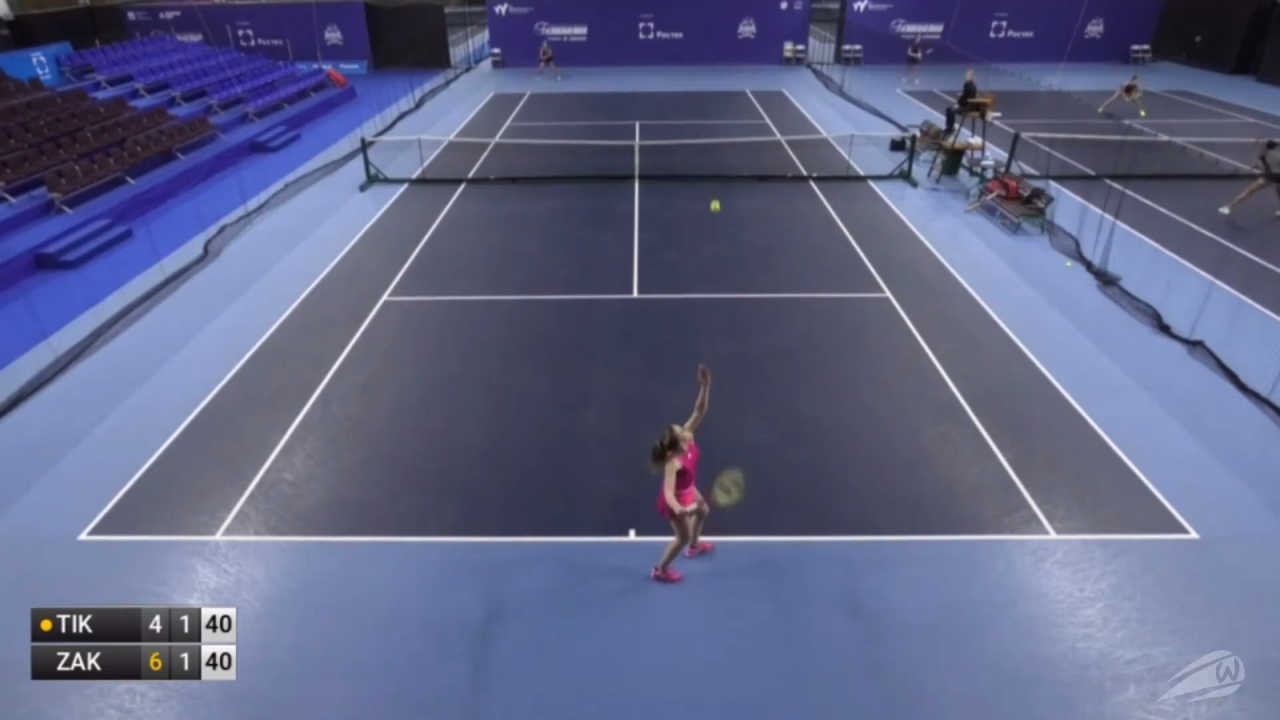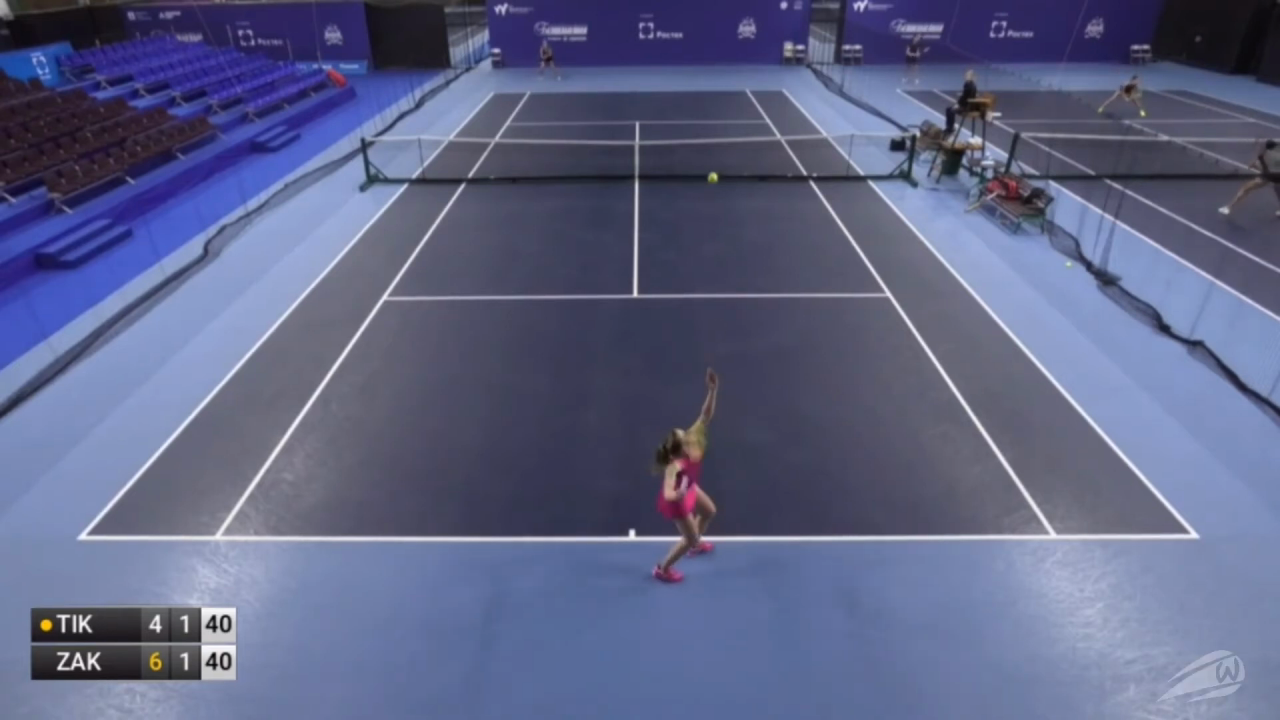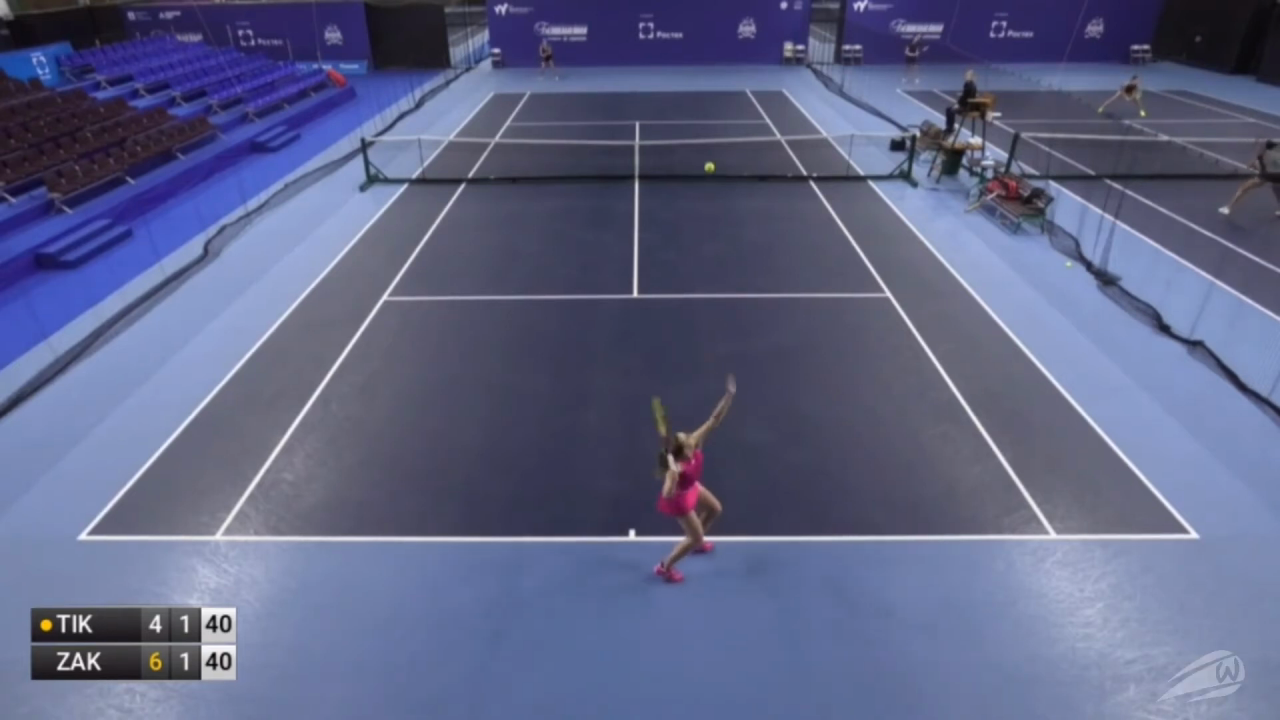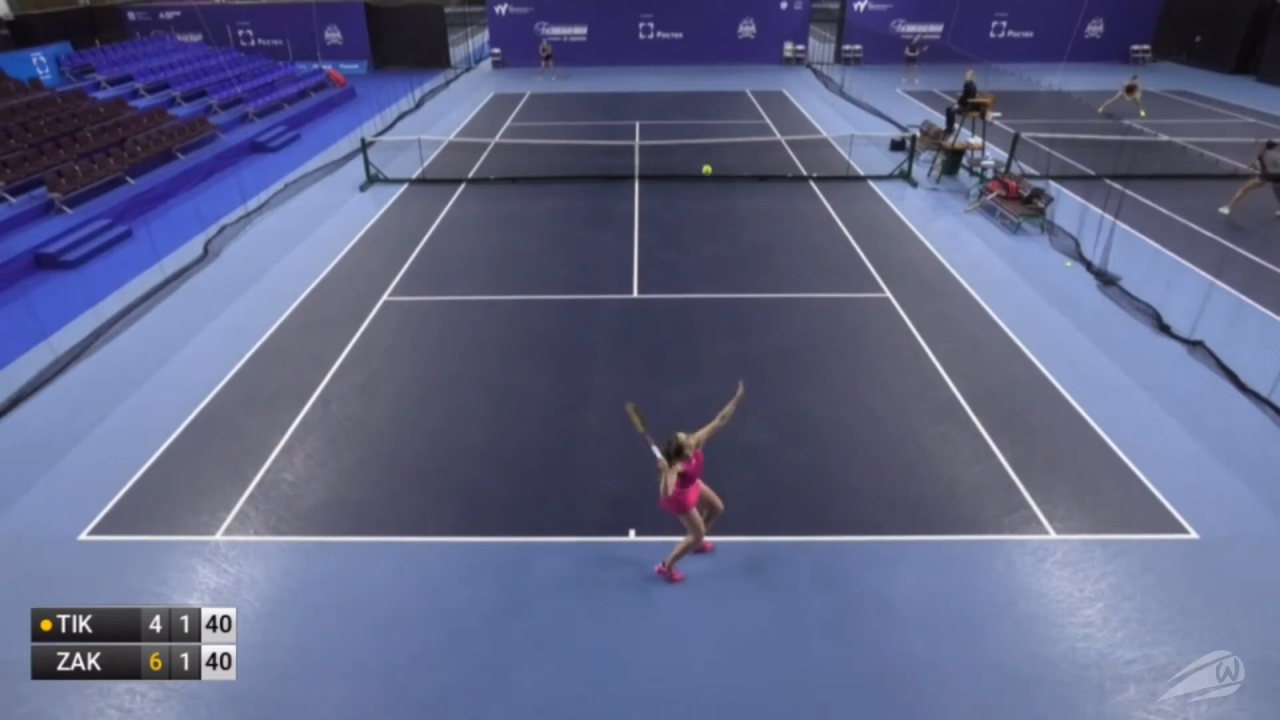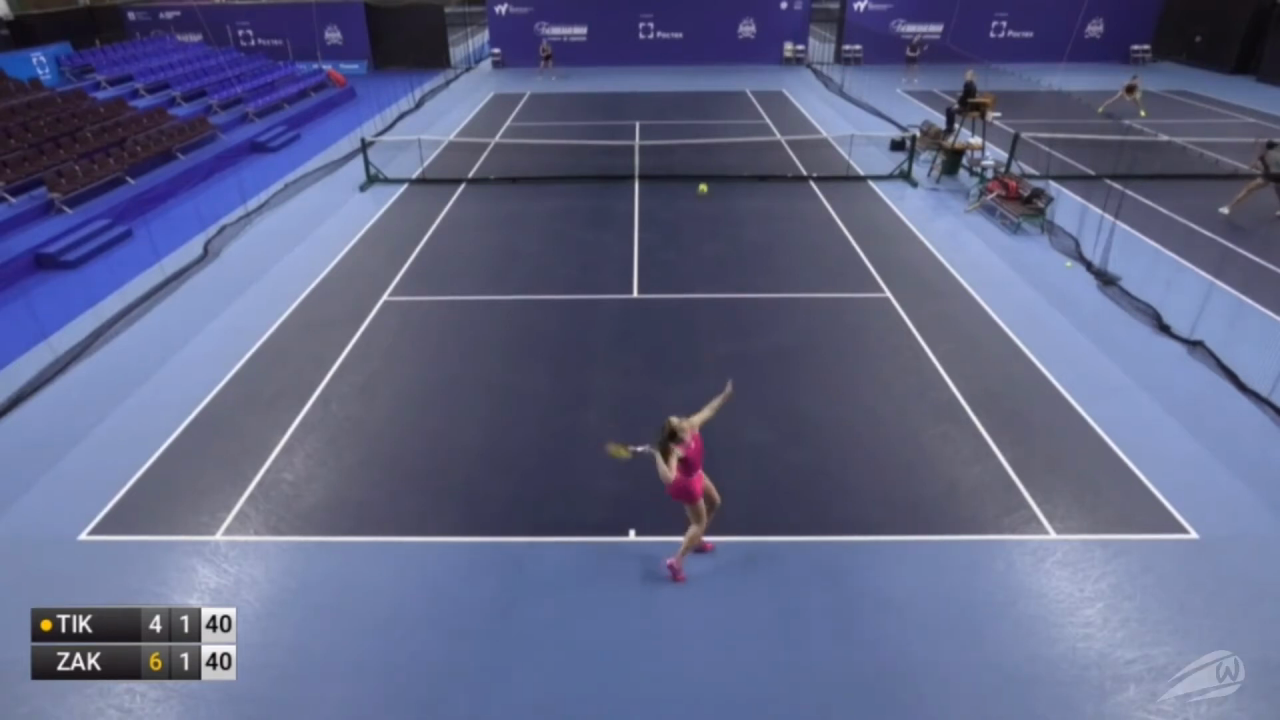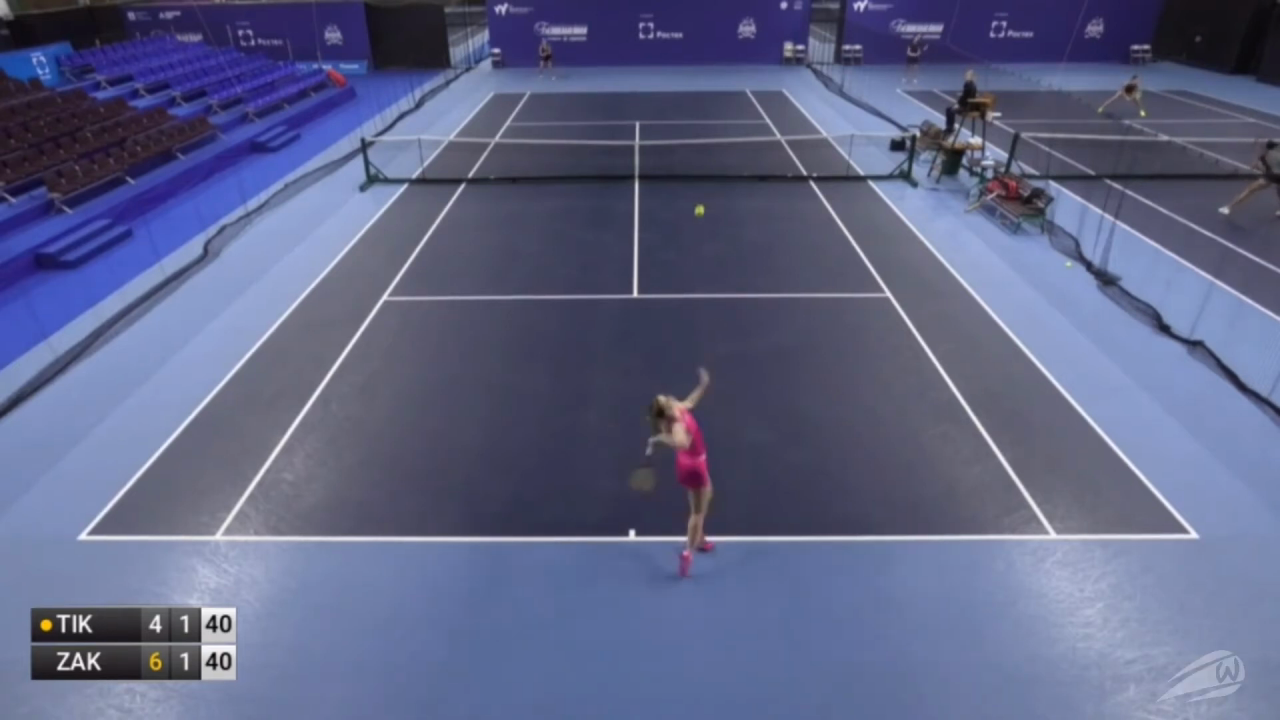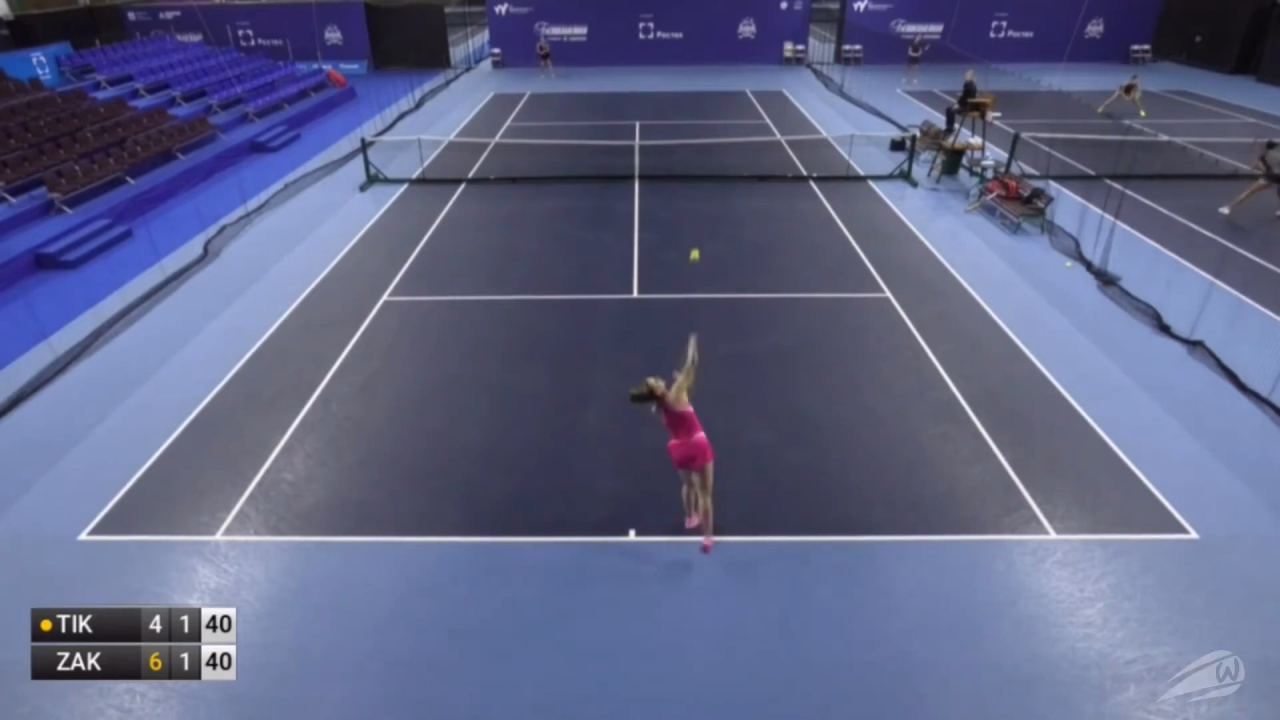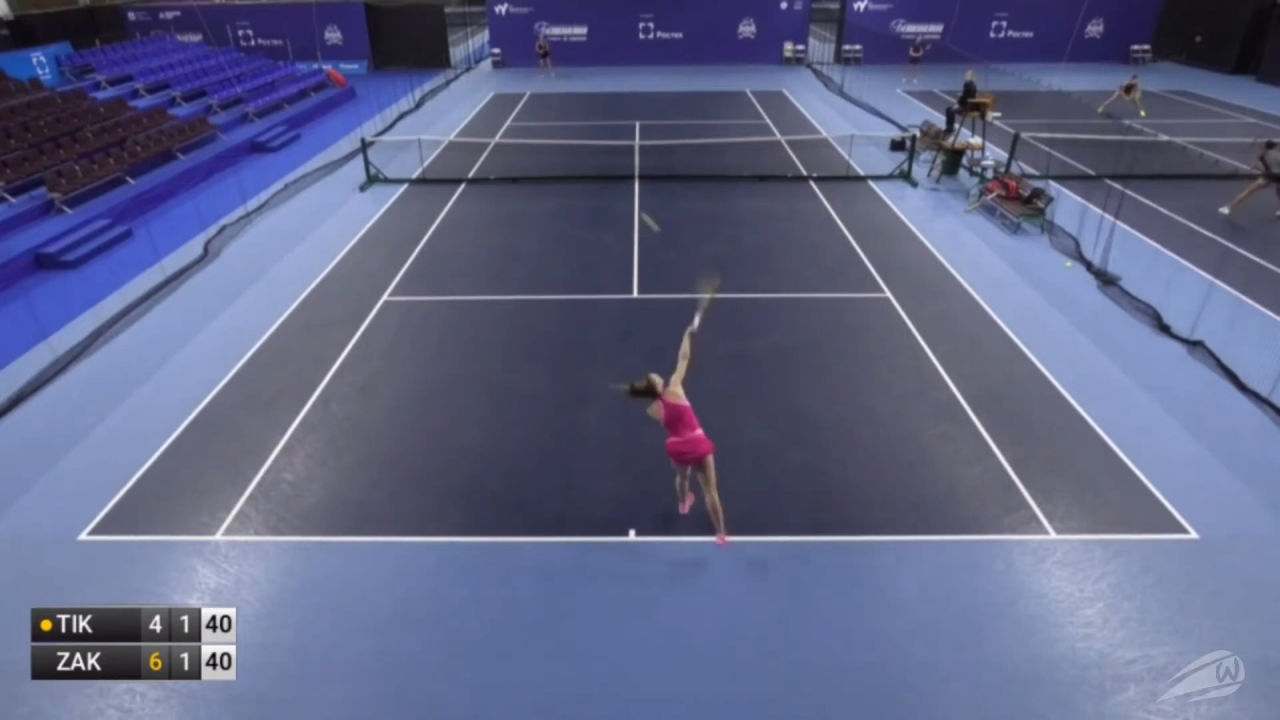
dt=0.1s
person 1, frame 1
left shoulder: (687, 436)
right shoulder: (673, 463)
left elbow: (699, 411)
right elbow: (668, 494)
left wrist: (705, 385)
right wrist: (679, 509)
left hip: (688, 489)
right hip: (678, 498)
left knee: (703, 512)
right knee: (682, 537)
left ankle: (695, 545)
right ankle: (660, 570)
person 1, frame 2
left shoulder: (692, 441)
right shoulder: (675, 465)
left elbow: (705, 416)
right elbow: (667, 496)
left wrist: (712, 389)
right wrist: (679, 494)
left hip: (690, 488)
right hip: (678, 501)
left knee: (709, 511)
right knee: (690, 537)
left ankle: (695, 545)
right ankle: (663, 569)
person 1, frame 3
left shoulder: (695, 442)
right shoulder: (676, 468)
left elbow: (715, 419)
right elbow: (667, 496)
left wrist: (729, 395)
right wrist: (672, 477)
left hip: (691, 488)
right hip: (679, 499)
left knee: (715, 509)
right knee: (694, 537)
left ankle: (697, 542)
right ankle: (665, 567)
person 1, frame 4
left shoulder: (695, 442)
right shoulder: (675, 468)
left elbow: (719, 421)
right elbow: (666, 496)
left wrist: (737, 398)
right wrist: (665, 473)
left hip: (692, 486)
right hip: (681, 498)
left knee: (717, 509)
right knee: (696, 533)
left ankle: (698, 542)
right ankle: (666, 566)
person 1, frame 5
left shoulder: (691, 425)
right shoulder: (676, 450)
left elbow: (709, 410)
right elbow: (668, 479)
left wrist: (725, 394)
right wrist: (657, 454)
left hip: (696, 475)
right hip: (686, 484)
left knee: (714, 503)
right knee: (699, 522)
left ankle: (697, 541)
right ankle: (676, 561)
person 1, frame 6
left shoulder: (680, 408)
right shoulder: (675, 426)
left elbow: (692, 400)
right elbow: (682, 444)
left wrist: (704, 384)
right wrist: (659, 439)
left hip: (691, 464)
right hip: (693, 467)
left knee: (702, 502)
right knee: (699, 510)
left ankle: (699, 540)
right ankle: (688, 552)
person 1, frame 7
left shoulder: (661, 403)
right shoulder: (674, 396)
right elbow: (688, 369)
right wrist: (692, 347)
left hip: (678, 449)
right hip: (697, 448)
left knee: (688, 483)
right knee: (705, 492)
left ankle: (691, 516)
right ankle: (708, 537)
person 1, frame 8
left shoulder: (653, 410)
right shoulder: (673, 388)
right elbow: (683, 359)
right wrist: (688, 335)
left hip: (677, 448)
right hip: (698, 443)
left knee: (683, 476)
right knee: (709, 491)
left ankle: (684, 502)
right ankle: (720, 533)
